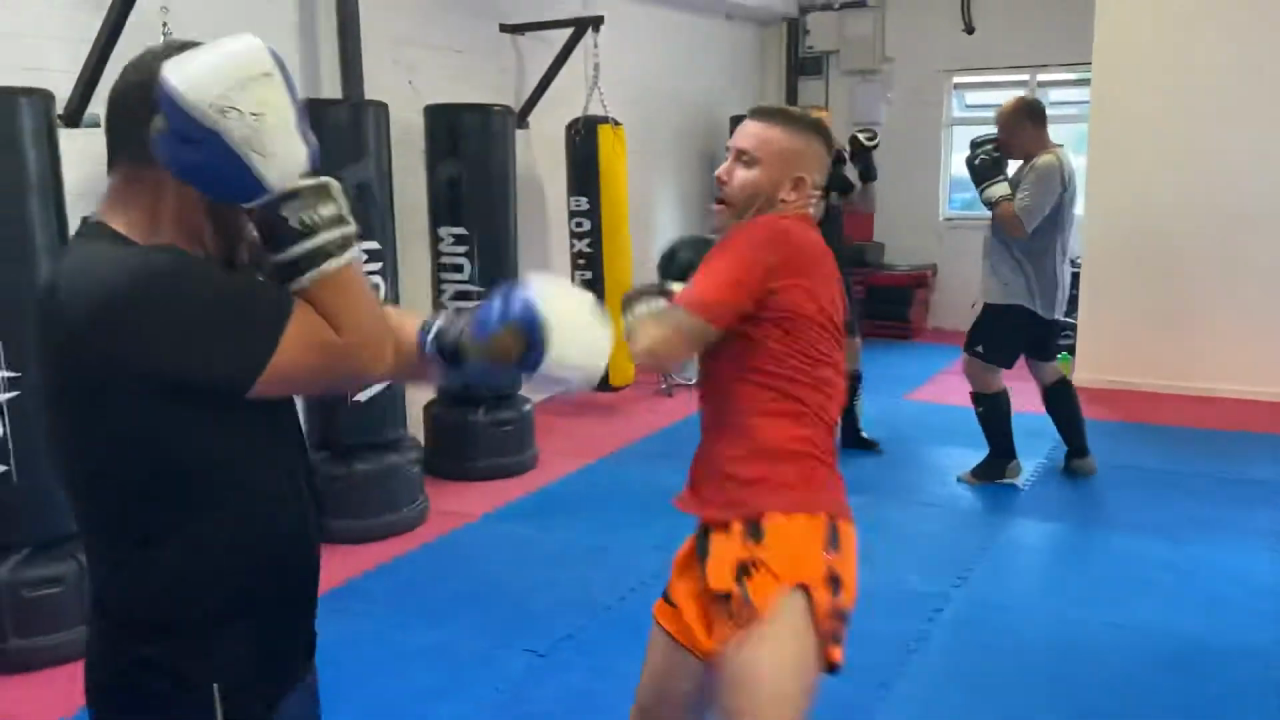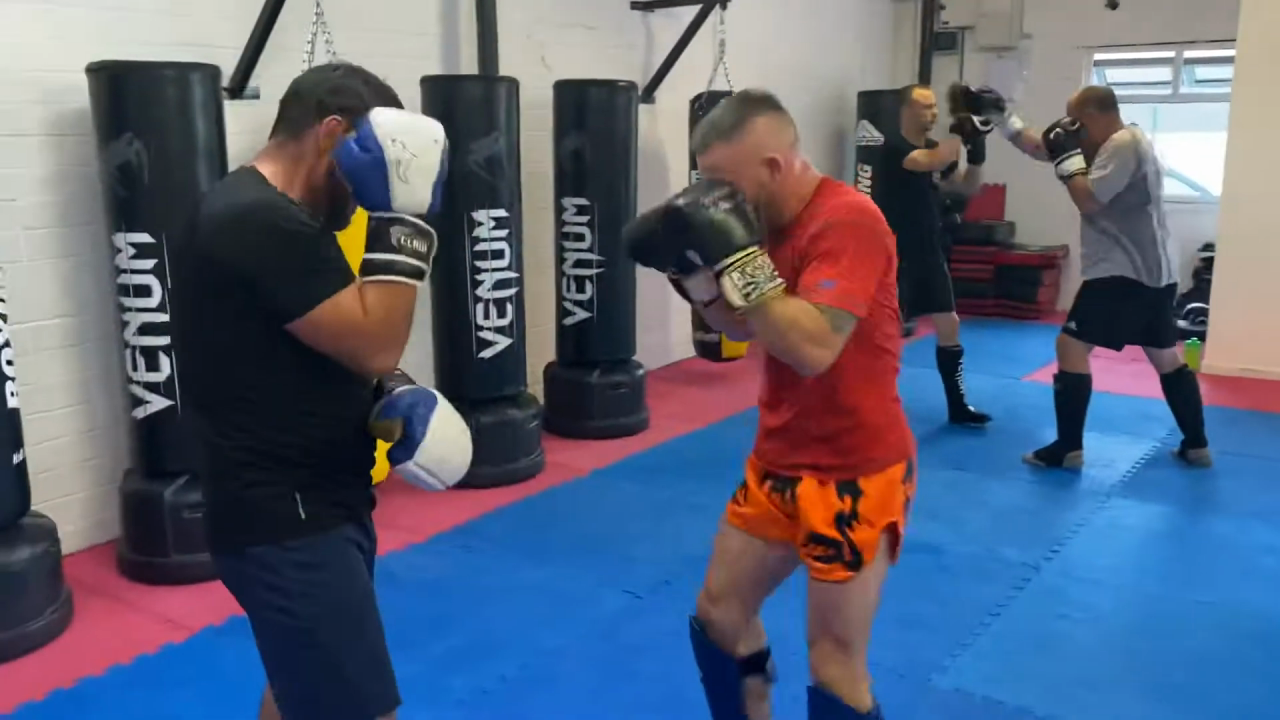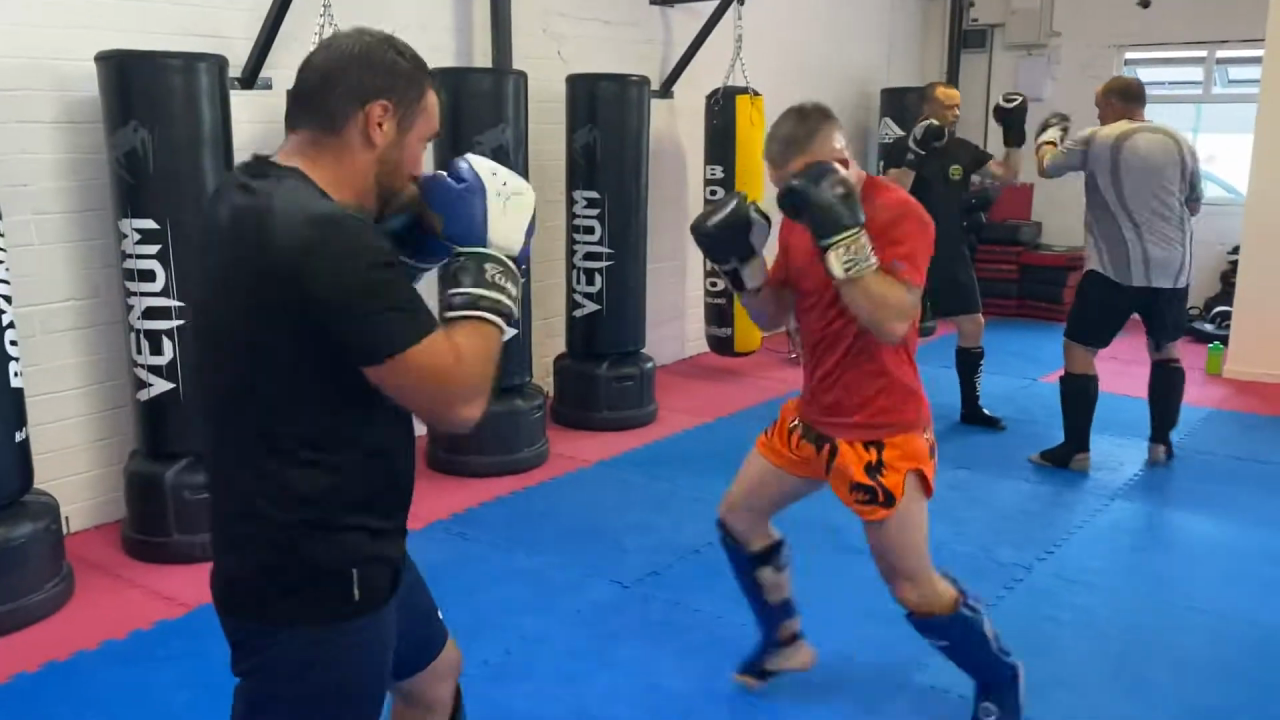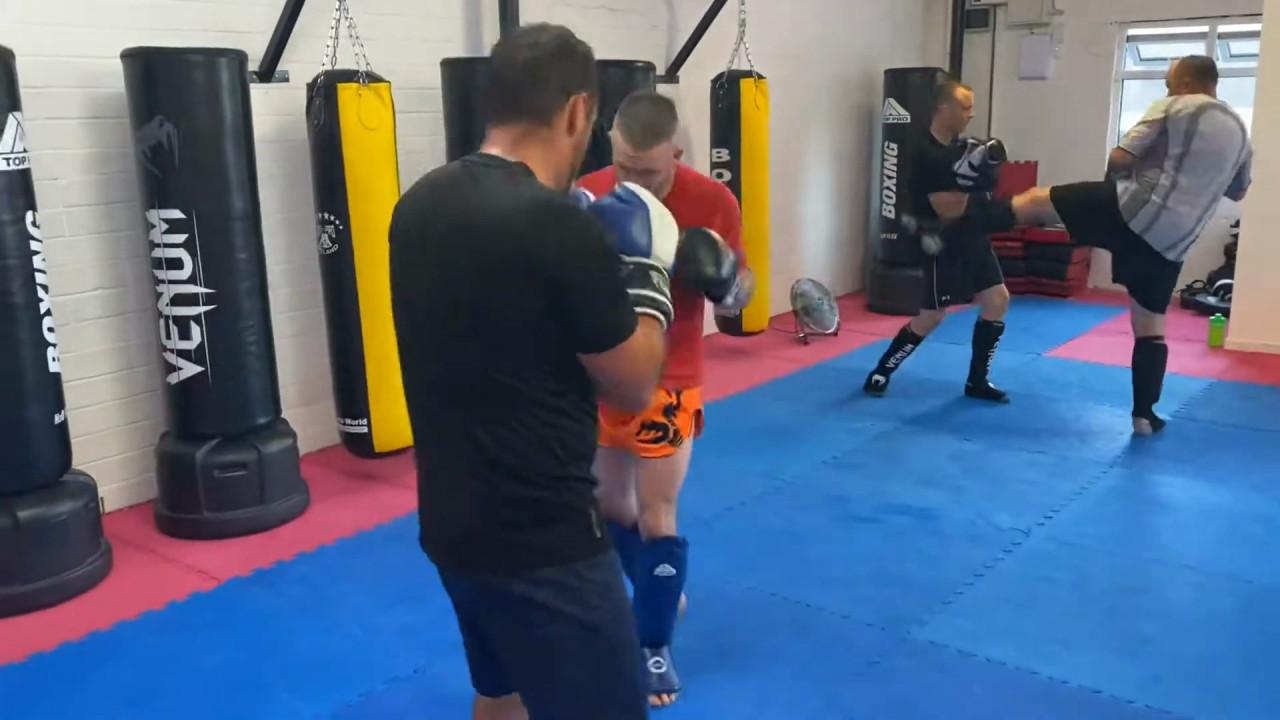
dt=0.7s
person 1, frame 1
left shoulder: (208, 267)
right shoulder: (122, 293)
left elbow: (348, 350)
right elbow: (355, 352)
left wrist: (463, 331)
right wrist: (289, 190)
person 1, frame 2
left shoulder: (264, 215)
right shoulder: (251, 221)
left elbow: (335, 352)
right elbow: (374, 342)
left wrist: (390, 399)
right wrist: (403, 214)
left hip: (307, 507)
right hip: (284, 522)
person 1, frame 3
left shoulder: (252, 198)
right shoulder: (324, 234)
right elbow: (456, 398)
left wrist: (405, 241)
right wrist: (486, 258)
left hip: (342, 548)
right hip: (314, 574)
person 1, frame 4
left shoulder: (425, 203)
right shoulder: (555, 226)
right elbow: (633, 386)
right wrist: (643, 263)
left hip: (458, 514)
right hip: (540, 533)
person 2, frame 1
left shoulder: (773, 239)
right shoulder: (790, 250)
left elbow: (654, 342)
left wrist: (658, 305)
right wrist: (680, 297)
left hip: (779, 530)
right hip: (729, 528)
person 2, frame 2
left shoulder: (847, 222)
right shoulder: (766, 224)
left elbow: (813, 348)
right elbow: (743, 327)
left wrist: (737, 256)
right wrist: (691, 267)
left hip: (854, 474)
right hip: (781, 460)
left knee: (834, 665)
right knee: (717, 613)
person 2, frame 3
left shoulder: (900, 216)
right shoulder: (803, 222)
left elbow: (892, 323)
right elbow: (772, 317)
left wrist: (843, 238)
right wrist: (742, 260)
left hip: (882, 427)
right hip: (816, 414)
left knee: (912, 586)
right knee: (739, 516)
right ankle: (784, 640)
person 2, frame 4
left shoulder: (710, 200)
right shoulder: (587, 197)
left elbow: (742, 292)
left wrist: (722, 277)
left hip: (668, 383)
left knee: (656, 516)
right knee: (610, 501)
left ankle: (654, 647)
right ankle: (662, 595)
person 3, frame 1
left shoulder: (1046, 167)
right shoulder: (1048, 162)
left elbow: (1013, 227)
right elbow: (1022, 211)
left wrist: (990, 183)
right wrist: (996, 175)
left hip: (1019, 295)
right hip: (1045, 293)
left knee: (979, 372)
right knee: (1046, 370)
left ankle: (1003, 461)
right ankle: (1080, 454)
person 3, frame 2
left shoulder: (1125, 145)
right shoulder: (1111, 143)
left elbow: (1089, 201)
right elbow: (1044, 148)
left wrist: (1068, 156)
right wrist: (1001, 114)
left hip: (1124, 272)
right hip: (1152, 271)
left knee: (1071, 347)
right knee: (1165, 355)
left ankle: (1068, 448)
right ankle: (1197, 444)
person 3, frame 3
left shoulder: (1094, 141)
right shoulder: (1180, 145)
left elbow: (1047, 167)
right elbow: (1193, 205)
left wrist: (1050, 133)
left hip: (1113, 270)
right hip: (1171, 271)
left knee: (1079, 353)
right knee: (1165, 354)
left ankle: (1076, 449)
right ankle: (1160, 442)
person 3, frame 4
left shoulder: (1173, 108)
right shoulder: (1240, 132)
left elbow: (1121, 159)
right elbow: (1238, 190)
left wrist: (1118, 169)
left hip: (1132, 212)
right hip: (1170, 241)
left knee: (1033, 201)
right knee: (1150, 326)
right ankle: (1145, 414)
person 4, frame 1
left shoulder: (831, 171)
left elbow: (864, 205)
left wrist: (866, 168)
right wrist: (829, 177)
left hip: (836, 276)
left knee: (850, 349)
left ankle: (852, 431)
person 4, frame 2
left shoulder: (934, 149)
right shoulder: (895, 148)
left elbow: (968, 187)
right elbow: (937, 163)
left wrist: (975, 150)
right wrist: (957, 129)
left hip: (929, 256)
right hip: (895, 257)
left knee: (949, 326)
left ankle: (958, 406)
person 4, frame 3
left shoulder: (964, 149)
right shoulder: (903, 148)
left elbow: (1008, 175)
left wrist: (1014, 133)
right wrist: (916, 151)
left hip: (953, 255)
left knee: (972, 326)
left ankle: (971, 407)
person 4, frame 4
left shoulder: (955, 143)
right shoulder: (927, 157)
right elbow: (949, 213)
left wrist: (981, 170)
right wrist: (967, 177)
left hip: (971, 237)
right hip: (945, 245)
left knee: (998, 300)
right knee: (932, 317)
left ankle: (977, 381)
right ankle: (881, 371)
